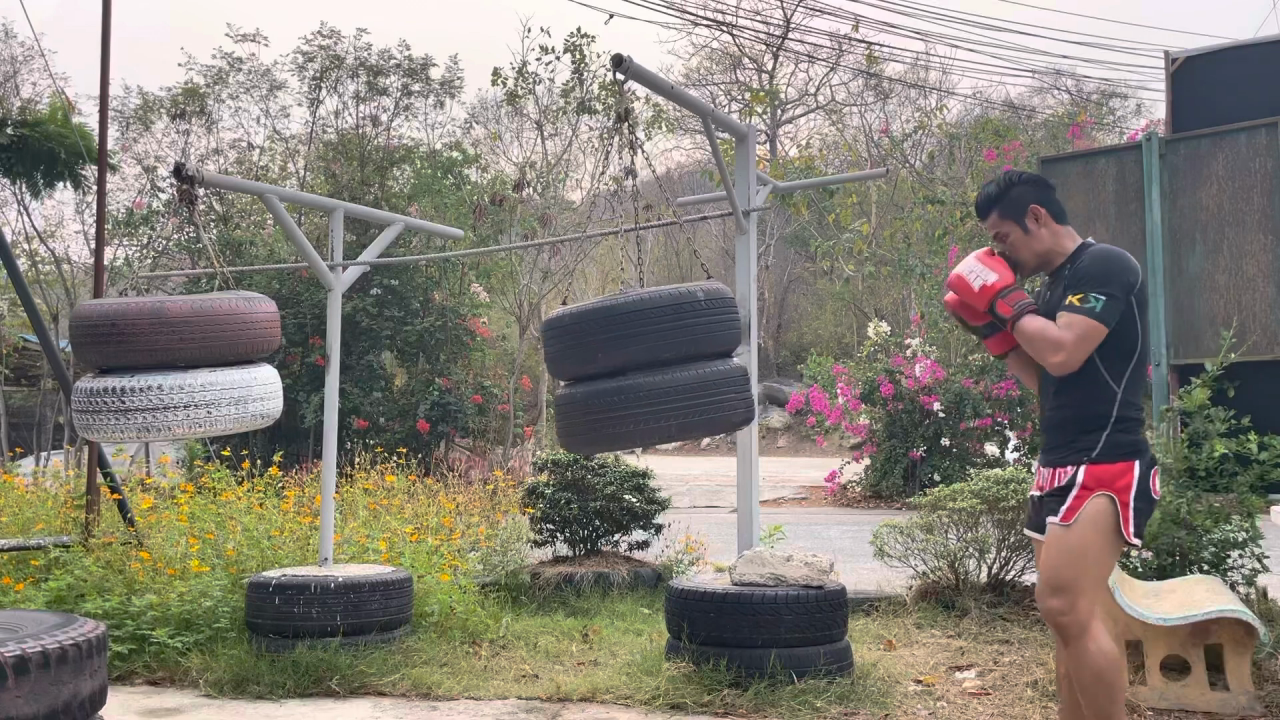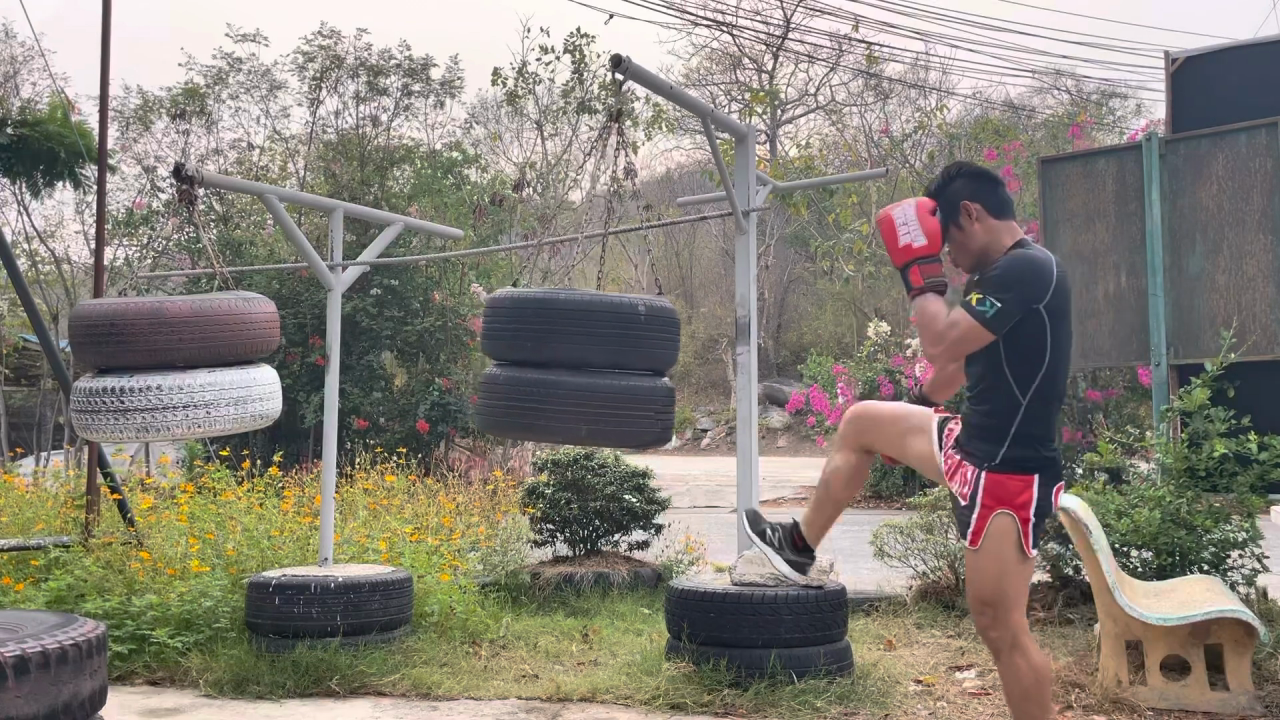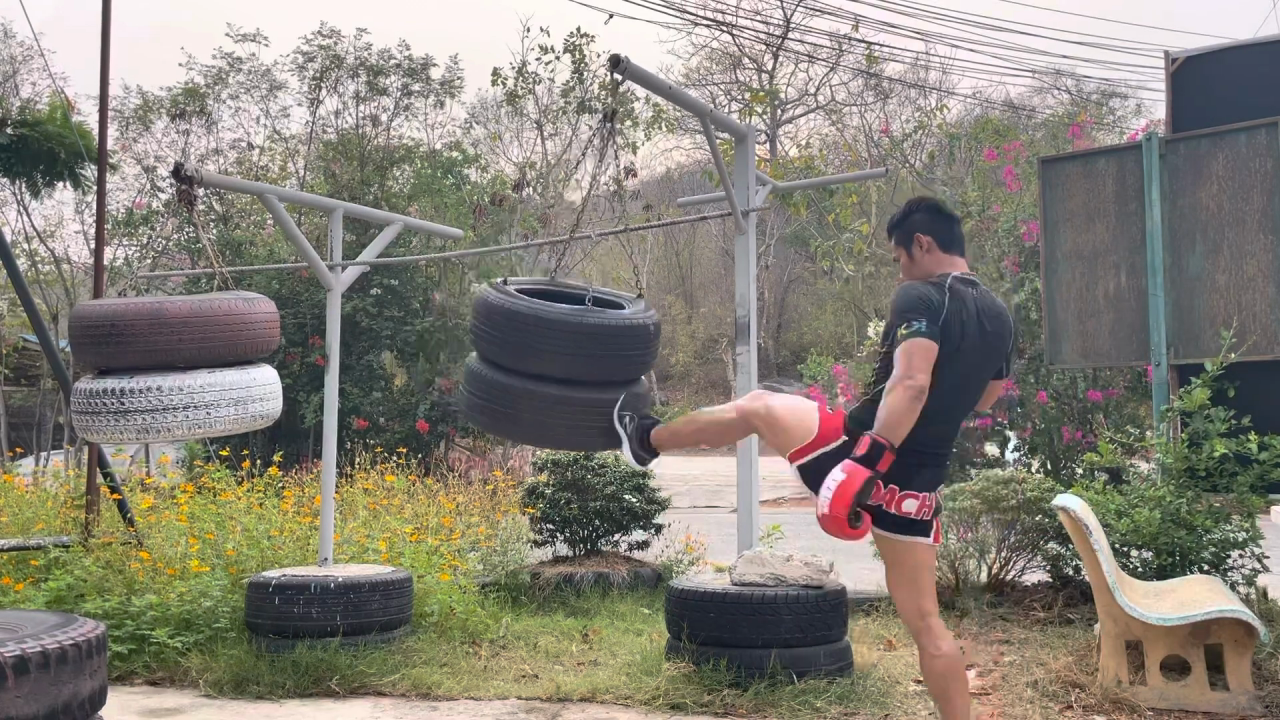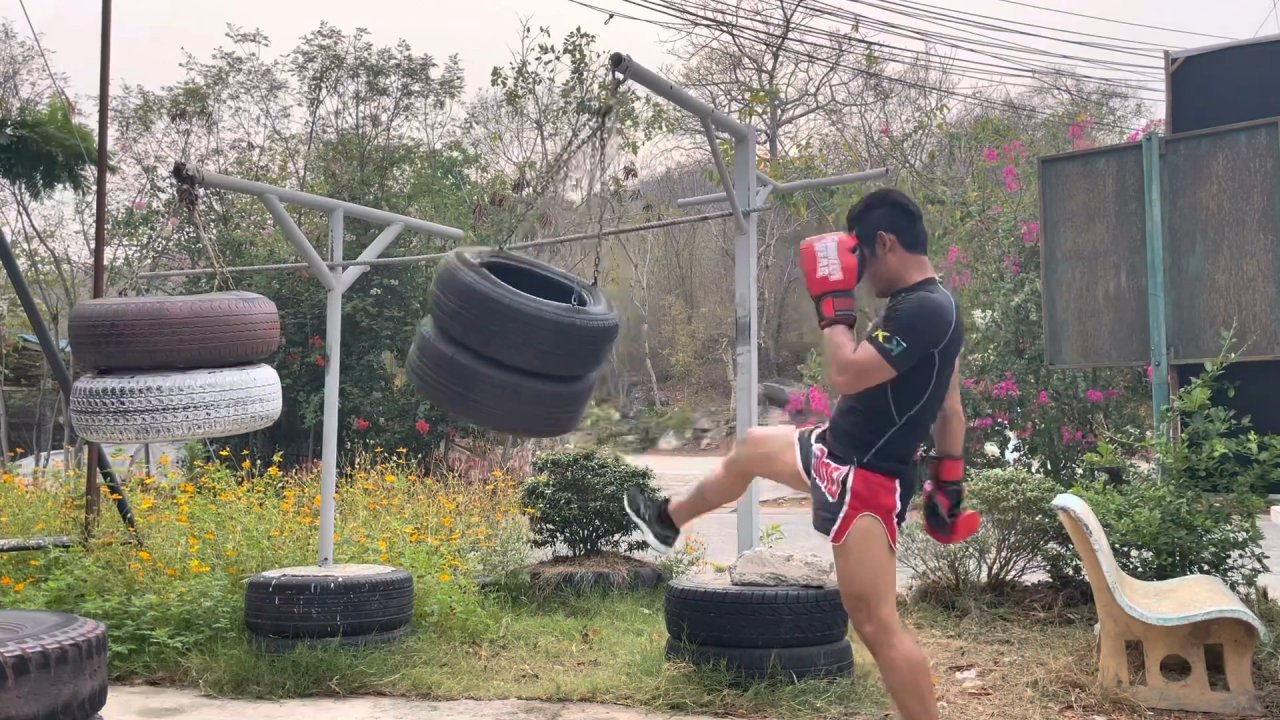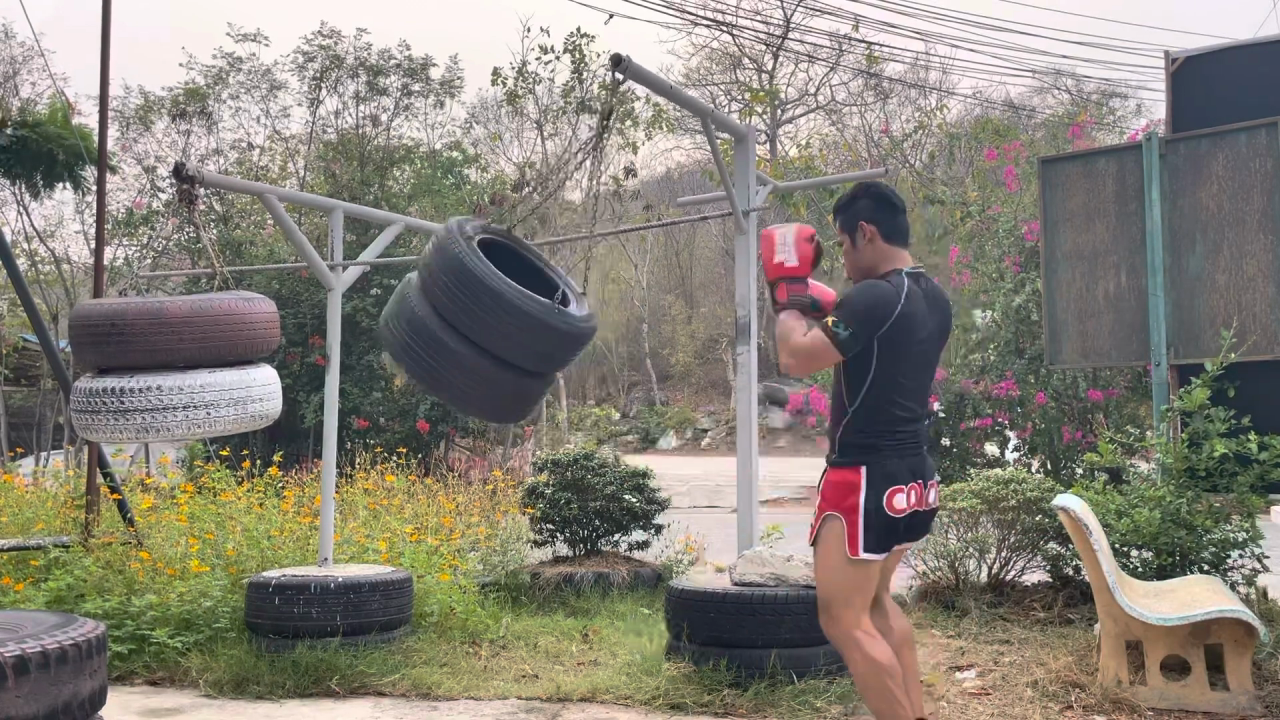
dt=1s
person 1, frame 1
left shoulder: (1105, 265)
right shoulder: (1055, 282)
left elbow: (1064, 354)
left wrist: (1003, 301)
right wrist: (994, 327)
left hip: (1105, 469)
right hip: (1060, 469)
left knee: (1071, 613)
right knee: (1065, 615)
person 1, frame 2
left shoulder: (1030, 270)
right shoulder: (1008, 268)
left elbow: (944, 346)
right elbow: (956, 362)
left wrist: (917, 267)
right wrist: (925, 404)
left hip: (1007, 473)
right hip: (970, 441)
left knee: (1000, 626)
right knee: (860, 421)
right ankle: (801, 543)
person 1, frame 3
left shoulder: (921, 298)
right shoulder: (1001, 319)
left elbow: (911, 381)
right elbow: (987, 400)
left wrist: (868, 461)
left hip: (860, 450)
right hip: (919, 486)
left knee: (752, 408)
right knee: (925, 622)
left ankle: (649, 438)
person 1, frame 4
left shoulder: (926, 311)
right shoulder: (925, 304)
left elbow: (846, 375)
right elbow: (950, 403)
left wrist: (832, 299)
right wrist: (948, 482)
left hip: (866, 479)
right hip: (834, 450)
left knee: (877, 622)
right knee: (751, 444)
right ankle: (670, 519)
person 1, frame 5
left shoulder: (875, 298)
right shoulder: (934, 299)
left elbow: (797, 359)
left wrist: (787, 288)
right wrist: (830, 306)
left hip: (863, 477)
right hip: (909, 475)
left knee: (845, 622)
right knee: (877, 604)
